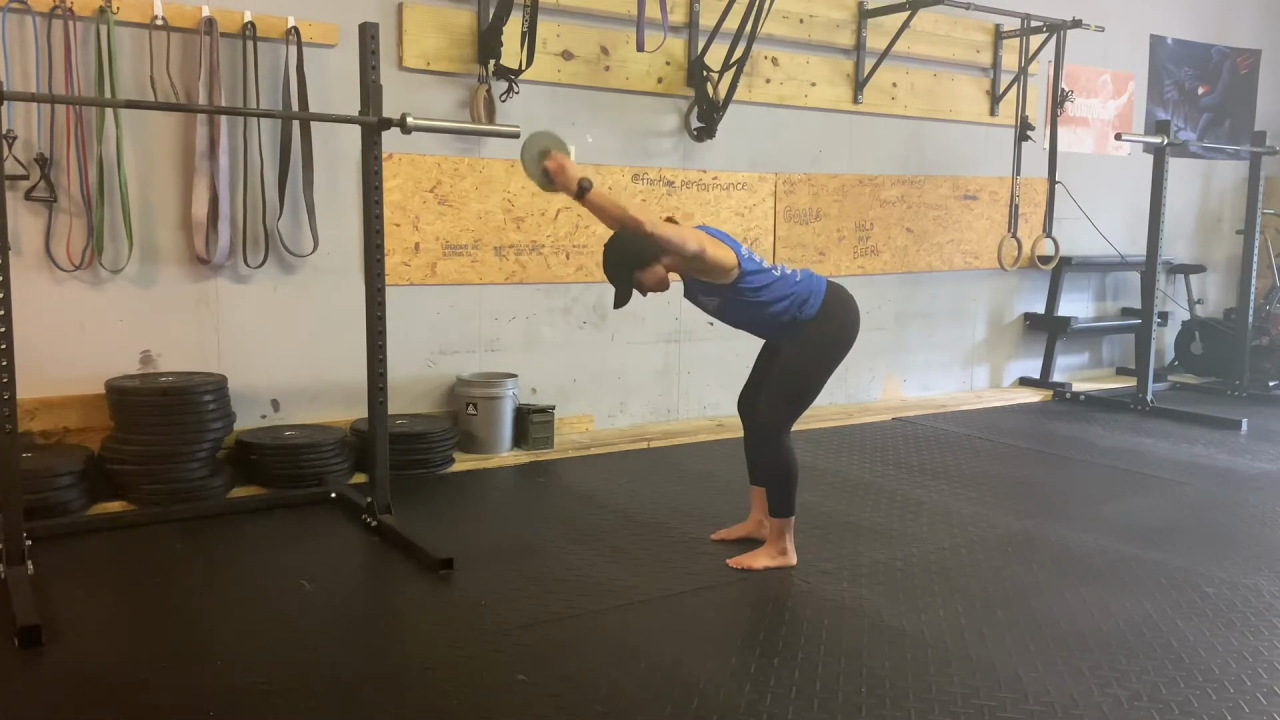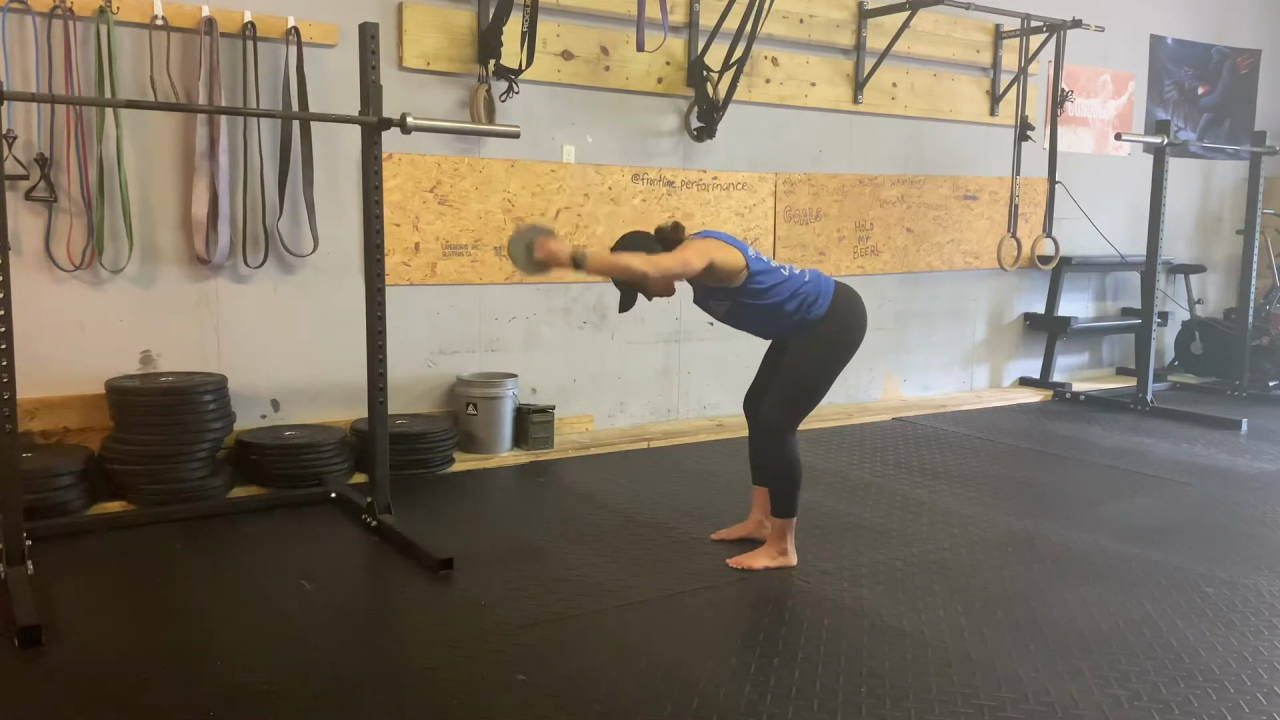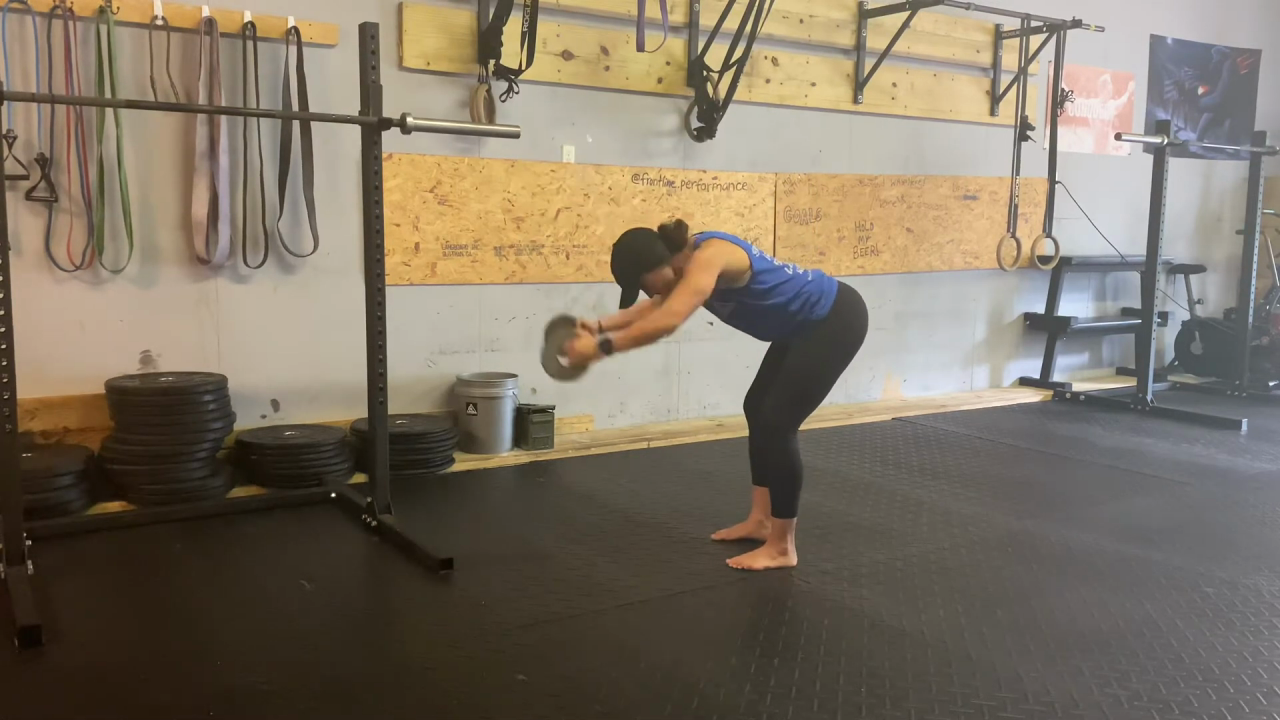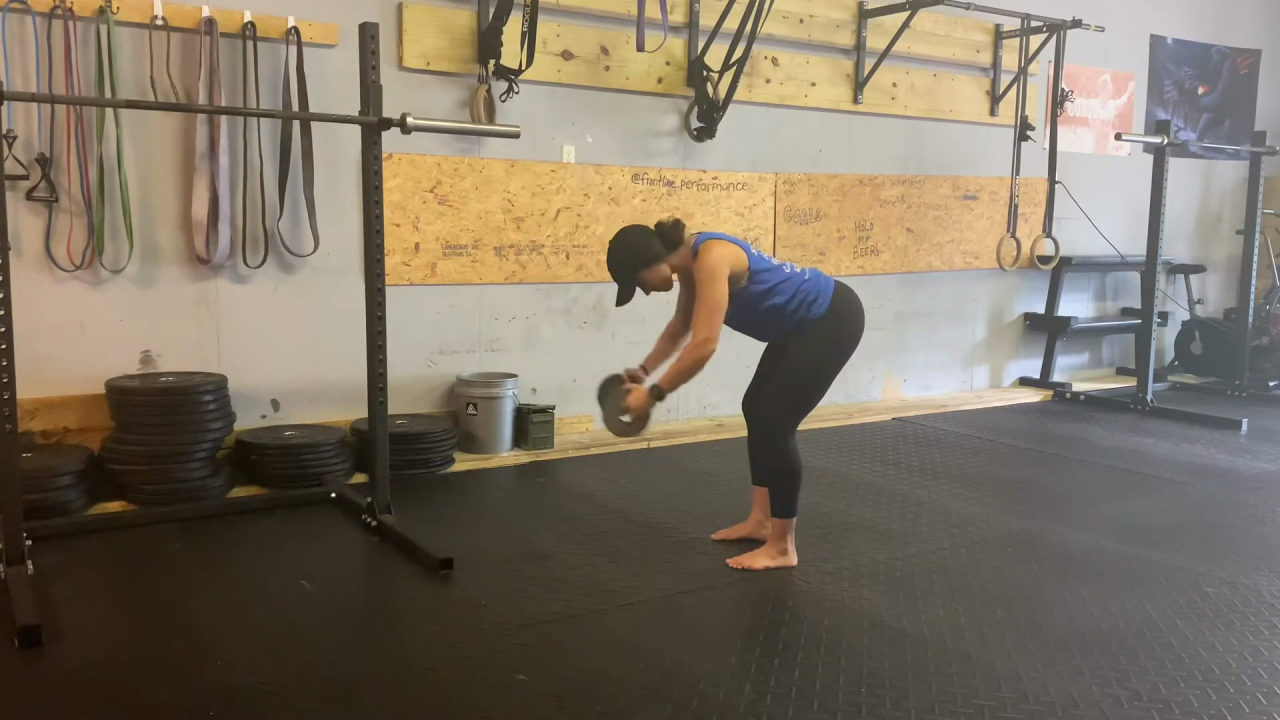
dt=0.2s
person 1, frame 1
left shoulder: (697, 254)
right shoulder: (684, 254)
left elbow: (643, 225)
right elbow: (631, 227)
left wrist: (578, 185)
right wrist: (578, 189)
left hip: (828, 317)
right hip: (798, 321)
left knee: (769, 421)
right knee: (753, 409)
left ankle: (780, 545)
right ankle: (760, 518)
person 1, frame 2
left shoulder: (703, 253)
right shoulder: (690, 254)
left elbow: (644, 269)
right elbow: (640, 270)
left wrist: (573, 257)
right wrist: (574, 256)
left hip: (834, 320)
right hip: (805, 323)
left knee: (774, 423)
right knee: (757, 408)
left ankle: (782, 547)
right ankle: (761, 520)
person 1, frame 3
left shoulder: (710, 257)
right shoulder: (690, 257)
left elbow: (668, 321)
right elbow: (658, 307)
left wrist: (602, 344)
right wrist: (601, 328)
left hip: (836, 319)
right hip: (808, 321)
left knee: (775, 423)
right knee: (758, 409)
left ankle: (782, 547)
right ankle: (760, 519)
person 1, frame 4
left shoulder: (710, 259)
right shoulder: (691, 262)
left elbow: (704, 344)
right elbow: (682, 324)
left wrist: (652, 395)
right wrist: (644, 369)
left hip: (833, 318)
right hip: (804, 322)
left knee: (775, 423)
right knee: (757, 410)
left ankle: (782, 547)
right ankle: (761, 520)
